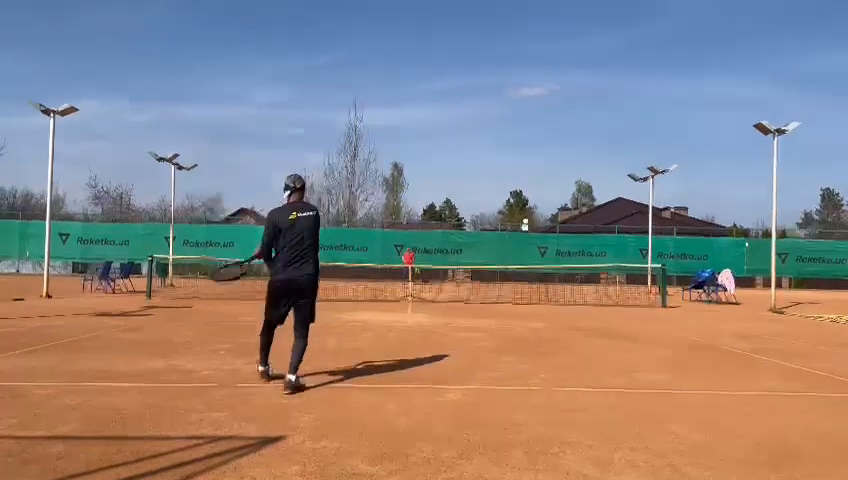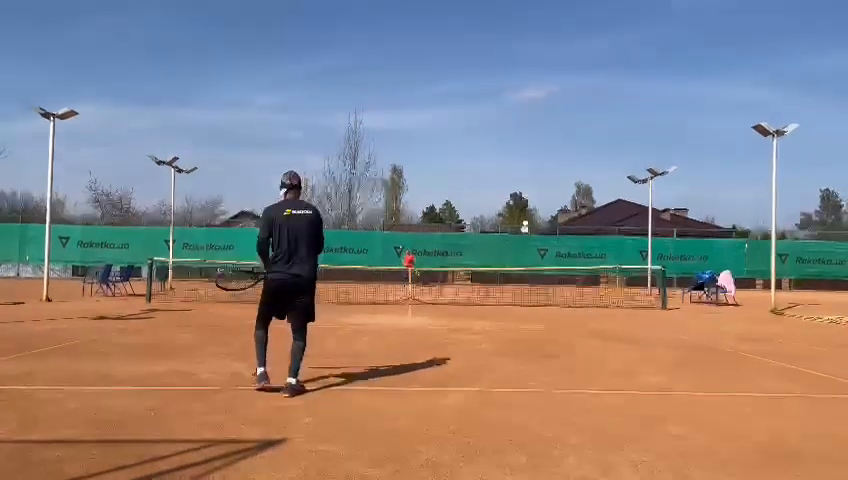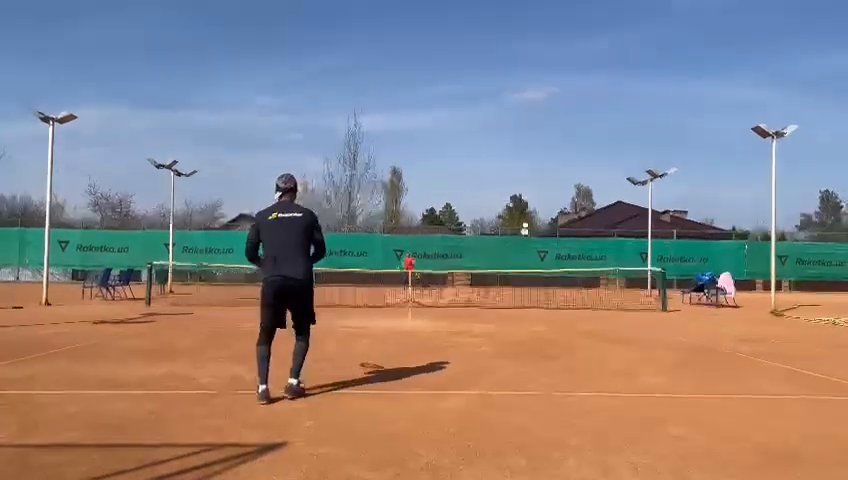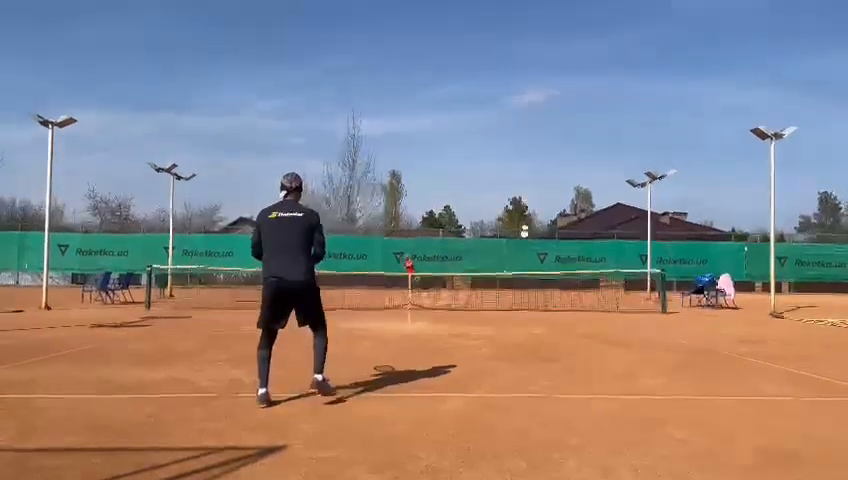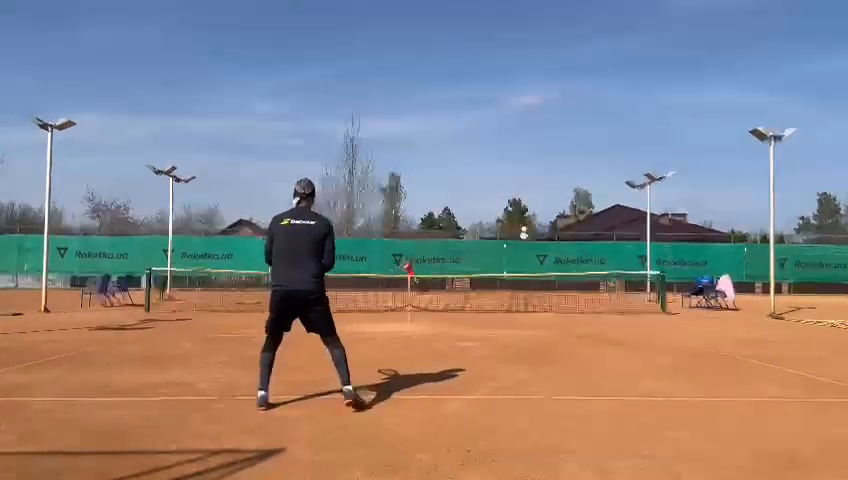
dt=0.2s
person 1, frame 1
left shoulder: (275, 215)
right shoulder: (314, 212)
left elbow: (265, 251)
left hip: (281, 279)
right hip: (308, 279)
left knee: (269, 325)
right knee: (301, 331)
left ankle: (263, 368)
right ankle: (292, 378)
person 1, frame 2
left shoulder: (271, 212)
right shoulder: (313, 212)
left elbow: (262, 247)
right elbow: (318, 246)
left hip: (277, 278)
right hip: (305, 279)
left knee: (262, 323)
right knee: (299, 332)
left ankle: (262, 373)
right ankle: (292, 381)
person 1, frame 3
left shoulder: (262, 216)
right shoulder: (308, 215)
left elbow: (250, 253)
right elbow: (320, 251)
left hip: (273, 282)
right hip: (302, 282)
left knee: (266, 335)
right knee: (302, 333)
left ankle: (263, 388)
right ankle: (293, 382)
person 1, frame 4
left shoulder: (264, 215)
right shoulder: (310, 216)
left elbow: (256, 251)
right elbow: (318, 253)
left hip: (273, 283)
right hip: (303, 283)
left knee: (266, 337)
right knee: (319, 330)
left ankle: (262, 391)
right ankle: (319, 378)
person 1, frame 5
left shoulder: (277, 221)
right shoulder: (324, 224)
left elbow: (269, 257)
right elbow: (329, 262)
left hip: (282, 291)
right hip: (312, 291)
left knee: (271, 342)
right knee: (332, 341)
left ankle: (262, 394)
right ankle: (348, 390)
